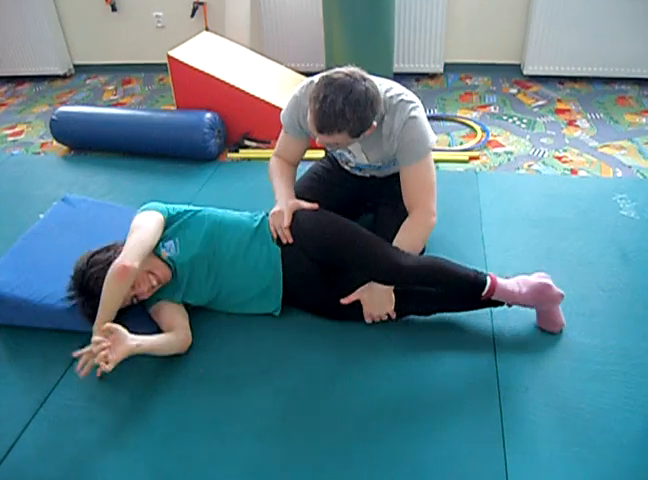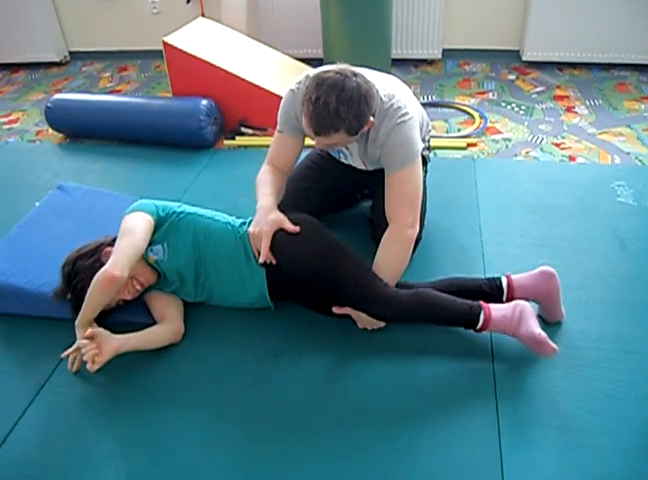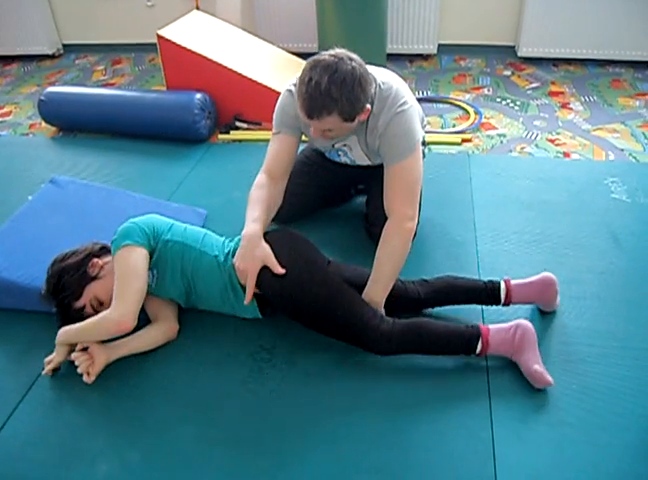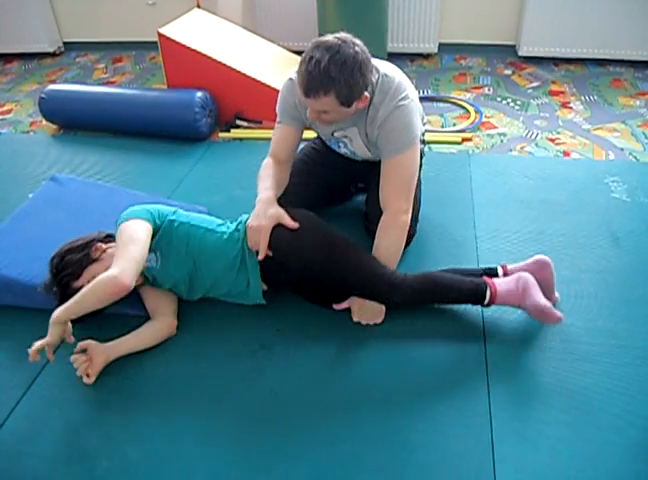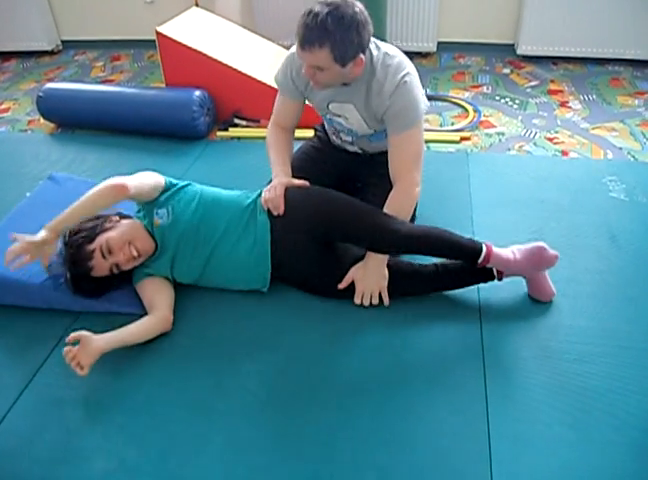
dt=0.5s
person 1, frame 1
left shoulder: (152, 217)
right shoulder: (162, 300)
left elbow: (125, 263)
right elbow: (181, 338)
left wrist: (99, 326)
right wrist: (129, 343)
left hip: (292, 240)
right hip: (294, 292)
left knee: (397, 269)
right knee: (407, 303)
left ankle: (508, 286)
right ankle: (513, 298)
person 1, frame 2
left shoulder: (140, 213)
right shoulder: (156, 284)
left elbow: (114, 272)
right elbow: (172, 328)
left wrist: (83, 321)
right wrist: (113, 342)
left hip: (282, 247)
right hip: (281, 288)
left knee: (387, 304)
right knee: (401, 296)
left ankle: (503, 316)
right ankle: (521, 286)
person 1, frame 3
left shoulder: (130, 235)
right shoulder: (145, 281)
left elbow: (122, 319)
right elbow: (167, 326)
left wrist: (67, 335)
right wrist: (105, 352)
left hip: (272, 264)
right hip: (270, 286)
left knee: (380, 333)
right knee: (407, 297)
left ankle: (503, 338)
right ankle: (518, 289)
person 1, frame 4
left shoulder: (135, 218)
right shoulder: (151, 280)
left elbow: (117, 275)
right elbow: (166, 322)
left wrist: (63, 313)
right wrist: (106, 350)
left hip: (278, 244)
right hip: (280, 282)
left knee: (392, 288)
right knee: (393, 298)
left ankle: (508, 287)
right ankle: (512, 274)
person 1, frame 5
left shoulder: (154, 196)
right shoulder: (147, 271)
left elbow: (116, 186)
right elbow: (162, 319)
left wrist: (48, 234)
right wrist: (98, 342)
left hip: (282, 216)
right hip: (281, 266)
left knee: (392, 234)
right knee: (391, 280)
left ankle: (501, 255)
right ankle: (501, 272)
person 2, frame 1
left shoulder: (406, 118)
right shoulder: (305, 98)
left elbow: (424, 213)
right elbow: (282, 158)
left wrist: (383, 284)
right wrist: (284, 199)
left hip: (396, 174)
right hip: (343, 168)
right knee: (284, 225)
left ankle: (375, 209)
right ankle: (361, 207)
person 2, frame 2
left shoulder: (398, 121)
right shoulder: (299, 95)
left elbow: (405, 227)
right elbow: (274, 167)
right wrist: (266, 207)
left hip: (396, 159)
right hip: (339, 159)
left knee: (393, 232)
right knee: (284, 209)
left ankle: (373, 194)
right ankle: (359, 191)
person 2, frame 3
left shoulder: (396, 112)
right shoulder: (294, 99)
left elbow: (403, 219)
right elbow: (271, 176)
left wrist: (372, 300)
right wrist: (252, 233)
left hip: (391, 159)
right hip: (331, 155)
left knee: (385, 233)
right knee: (279, 209)
left ankle: (370, 191)
right ankle: (353, 187)
person 2, frame 4
left shoulder: (397, 105)
right shoulder: (297, 87)
left elbow: (398, 212)
right elbow: (277, 159)
right wrist: (265, 202)
left hip: (391, 156)
right hip: (335, 149)
left knee: (396, 237)
right knee: (280, 205)
left ankle: (368, 188)
right ankle: (355, 185)
person 2, frame 5
left shoulder: (398, 82)
right shoulder: (299, 62)
left elbow: (407, 184)
right elbow: (279, 126)
left wrist: (376, 262)
right wrist: (281, 176)
left hip: (385, 152)
right hip: (333, 144)
right knee: (277, 204)
left ankle: (364, 188)
right ankle: (351, 185)
